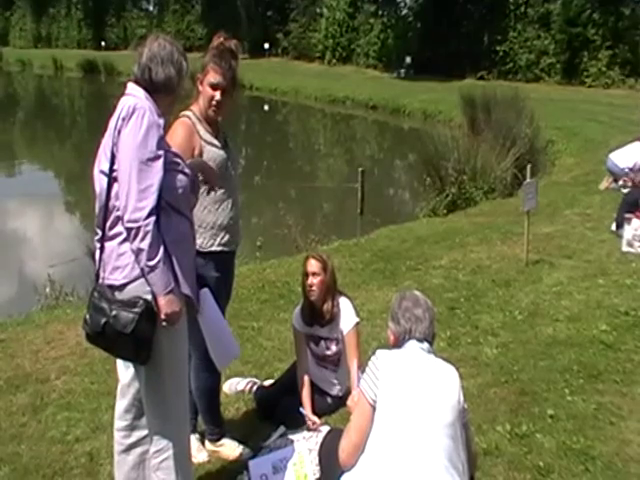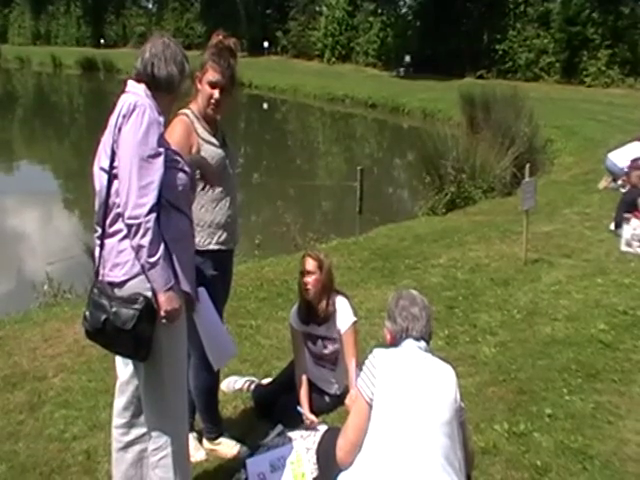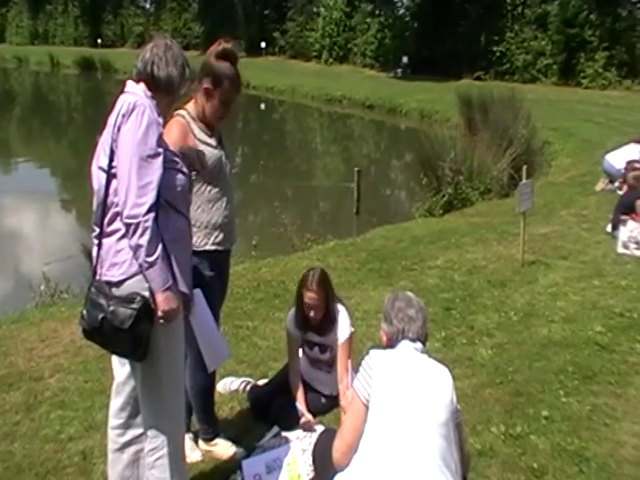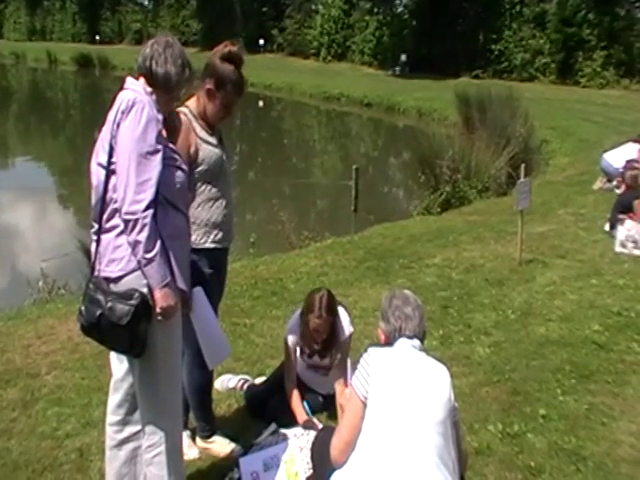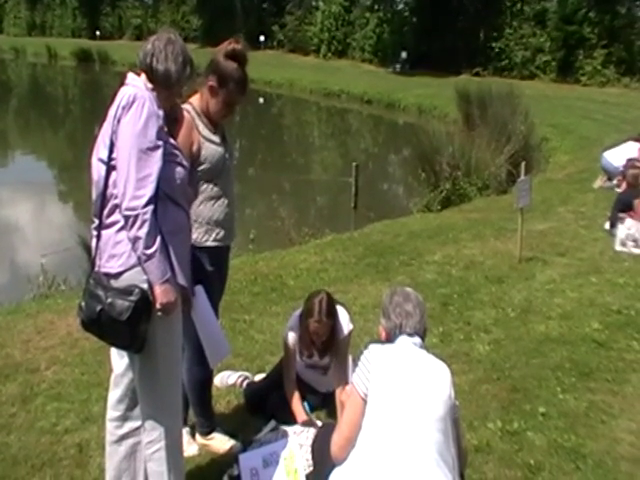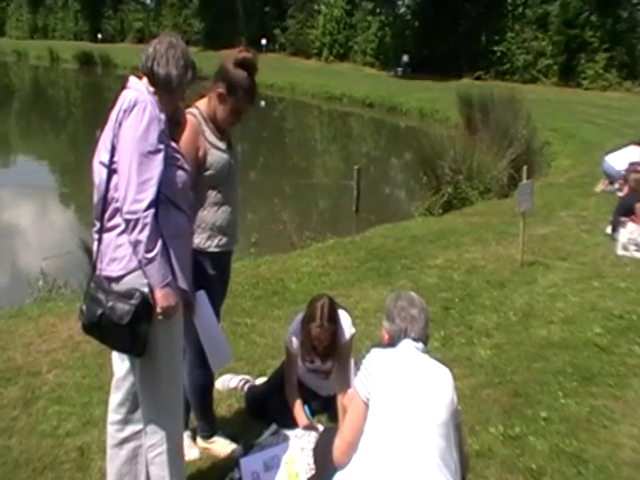
dt=0.4s
person 1, frame 1
left shoulder: (126, 115)
right shoulder: (141, 116)
right elbow: (140, 215)
right wrist: (164, 287)
left hip: (129, 276)
right hip: (147, 280)
left knee: (136, 399)
right knee: (165, 404)
person 1, frame 2
left shoulder: (126, 112)
right shoulder: (142, 113)
right elbow: (140, 212)
right wrist: (164, 284)
left hip: (129, 275)
right hip: (147, 277)
left knee: (135, 397)
right knee: (164, 402)
person 1, frame 3
left shoulder: (124, 113)
right shoulder: (140, 112)
right elbow: (139, 211)
right wrist: (162, 283)
left hip: (125, 274)
right hip: (143, 277)
left knee: (131, 399)
right knee: (160, 403)
person 1, frame 4
left shoulder: (124, 108)
right shoulder: (140, 108)
right elbow: (137, 206)
right wrist: (161, 280)
left hip: (124, 269)
right hip: (143, 273)
left knee: (129, 395)
right knee: (158, 400)
person 1, frame 5
left shoulder: (125, 104)
right shoulder: (141, 105)
right elbow: (137, 202)
right wrist: (160, 275)
left hip: (125, 266)
right hip: (143, 270)
left knee: (130, 391)
right knee: (159, 396)
person 1, frame 6
left shoulder: (129, 108)
right shoulder: (143, 109)
right elbow: (138, 206)
right wrist: (161, 280)
left hip: (127, 270)
right hip: (144, 273)
left knee: (131, 396)
right knee: (160, 400)
person 2, frame 1
left shoulder: (217, 129)
right shoulder: (185, 130)
left hip: (222, 254)
right hip: (199, 258)
left knee: (199, 347)
right knee: (204, 350)
left ankle: (190, 429)
right ankle: (214, 434)
person 2, frame 2
left shoulder: (216, 127)
right shoulder: (184, 128)
left hip: (220, 253)
right hip: (197, 256)
left knee: (196, 346)
right knee: (203, 348)
left ankle: (188, 428)
right ankle: (212, 433)
person 2, frame 3
left shoulder: (211, 128)
right shoulder: (180, 129)
left hip: (217, 253)
right hip: (194, 257)
left knee: (196, 345)
right knee: (198, 348)
left ankle: (183, 428)
right ankle: (208, 434)
person 2, frame 4
left shoulder: (209, 127)
right shoulder: (182, 126)
left hip: (214, 251)
right hip: (193, 254)
left knee: (197, 342)
right knee: (197, 345)
left ankle: (180, 426)
right ankle: (206, 431)
person 2, frame 5
left shoulder: (213, 123)
right shoulder: (186, 124)
left hip: (216, 248)
right hip: (195, 252)
left knee: (199, 339)
right knee: (198, 342)
left ankle: (179, 422)
right ankle: (205, 428)
person 2, frame 6
left shoulder: (218, 127)
right shoulder: (191, 128)
left hip: (218, 252)
right hip: (198, 257)
left knee: (198, 343)
right knee: (199, 346)
left ankle: (182, 427)
right ankle: (207, 432)
person 3, frame 1
left shoulder: (383, 362)
right shoulder: (451, 376)
left elbow: (346, 457)
right elbow: (469, 463)
left wrist: (357, 413)
left knee: (333, 441)
person 3, frame 2
left shoulder: (380, 360)
right shoulder: (448, 374)
left elbow: (344, 455)
right elbow: (466, 461)
left wrist: (355, 411)
left knee: (330, 440)
person 3, frame 3
left shoulder: (376, 362)
right shoulder: (444, 376)
left elbow: (340, 456)
right elbow: (463, 464)
left wrist: (349, 413)
left knee: (326, 441)
person 3, frame 4
left shoulder: (374, 359)
right shoulder: (442, 374)
left elbow: (338, 454)
right elbow: (460, 463)
left wrist: (346, 411)
left knee: (325, 439)
person 3, frame 5
left shoulder: (375, 356)
right shoulder: (442, 372)
left elbow: (339, 450)
right elbow: (460, 460)
left wrist: (348, 406)
left knee: (325, 436)
person 3, frame 6
left shoulder: (377, 361)
right shoulder: (444, 377)
left elbow: (341, 455)
right elbow: (462, 465)
left wrist: (350, 410)
left knee: (328, 440)
person 4, frame 1
left shoulder: (344, 310)
right shoulder: (301, 313)
left elbow: (353, 364)
right elbow: (303, 365)
right wrist: (308, 411)
left hip: (335, 389)
right hip: (311, 373)
left knee: (286, 415)
right knee: (265, 404)
left ankle: (259, 386)
right ankle: (256, 386)
person 4, frame 2
left shoulder: (341, 309)
right shoulder: (298, 311)
left elbow: (351, 363)
right elbow: (300, 364)
right wrist: (305, 410)
left hip: (333, 388)
right hip: (309, 373)
left knee: (284, 415)
right knee: (263, 402)
left ankle: (256, 386)
right ankle: (254, 385)
person 4, frame 3
left shoulder: (339, 318)
right shoulder: (295, 317)
left elbow: (343, 375)
right elbow: (295, 368)
right wrist: (303, 409)
left hip: (329, 389)
right hip: (305, 371)
left knee: (282, 416)
right knee: (259, 403)
left ankle: (255, 386)
right ankle: (250, 387)
person 4, frame 4
left shoulder: (342, 322)
right shoulder: (296, 323)
left elbow: (340, 378)
right elbow: (290, 379)
right wrist: (302, 417)
left hip: (326, 388)
right hip: (301, 370)
left knee: (279, 414)
right knee: (255, 402)
right ankle: (246, 384)
person 4, frame 5
left shoulder: (342, 321)
right shoulder: (295, 325)
left elbow: (340, 376)
right elbow: (289, 379)
right wrist: (302, 417)
left hip: (327, 384)
right hip: (300, 369)
right knee: (254, 400)
right ankle: (245, 381)
person 4, frame 6
left shoulder: (344, 325)
right shoulder: (297, 330)
left elbow: (342, 379)
right elbow: (291, 384)
right wrist: (303, 422)
left hip: (329, 386)
right hip: (302, 373)
right knee: (256, 403)
right ankle: (247, 385)
